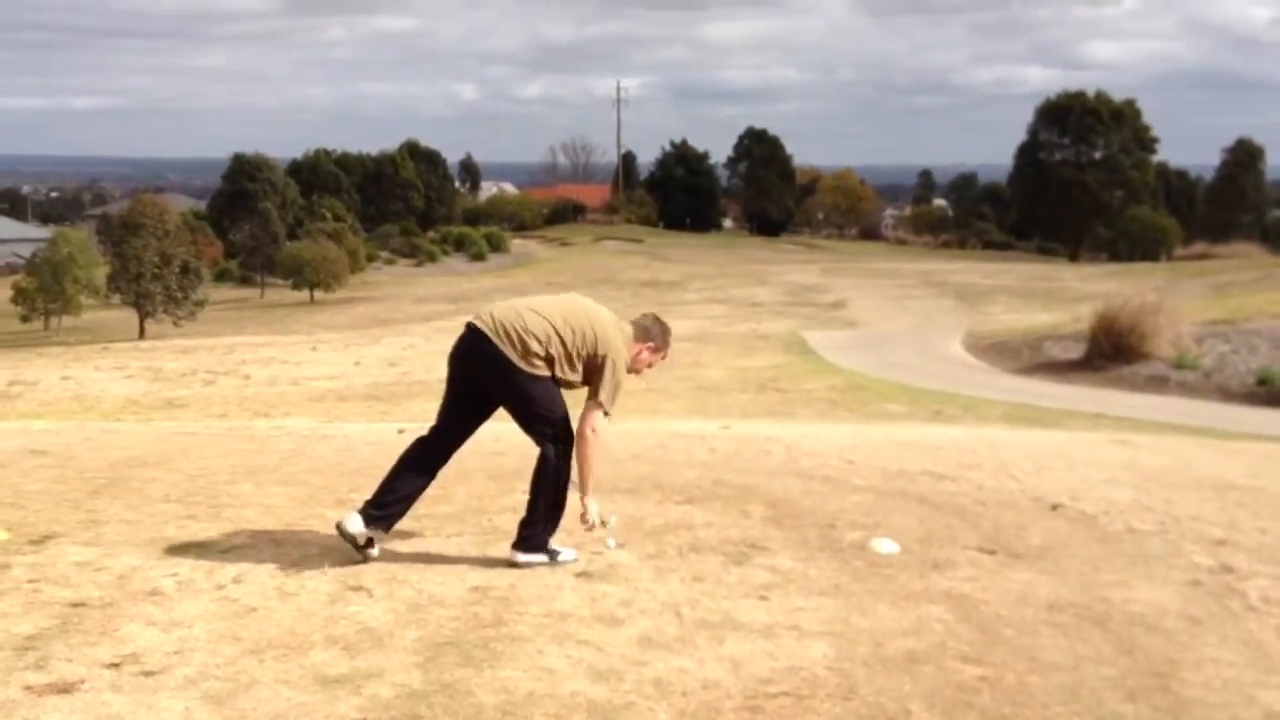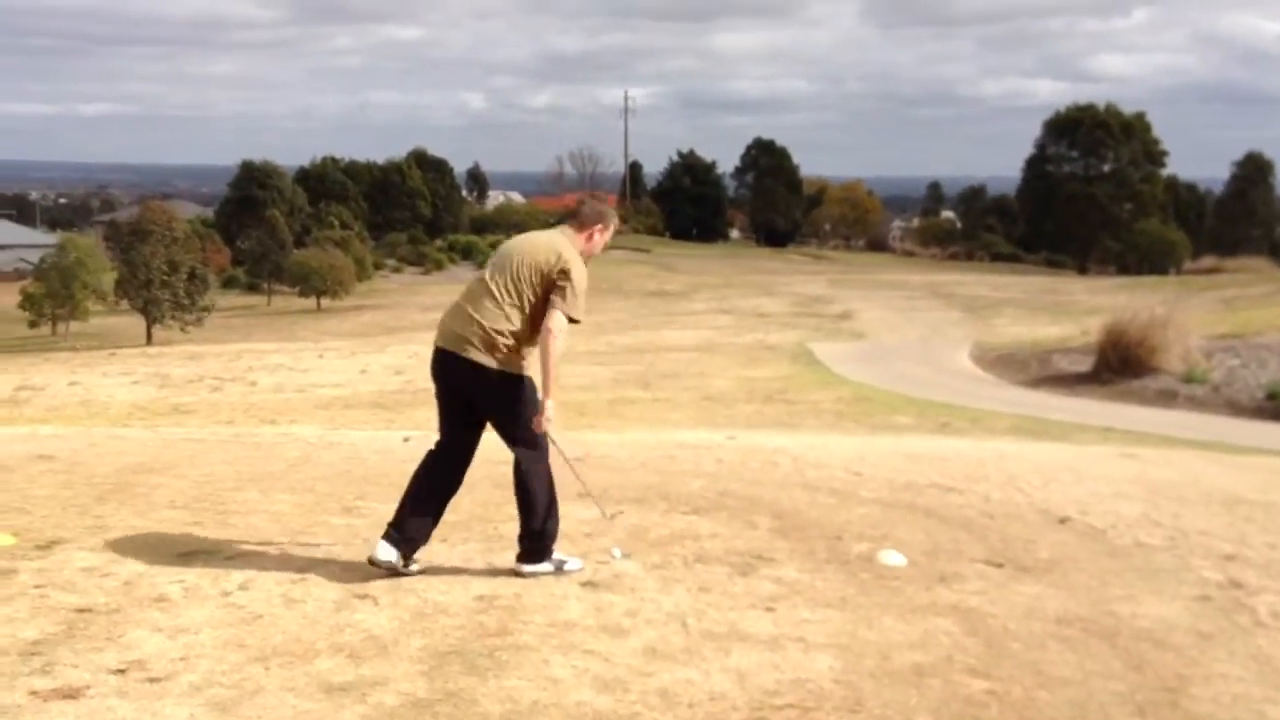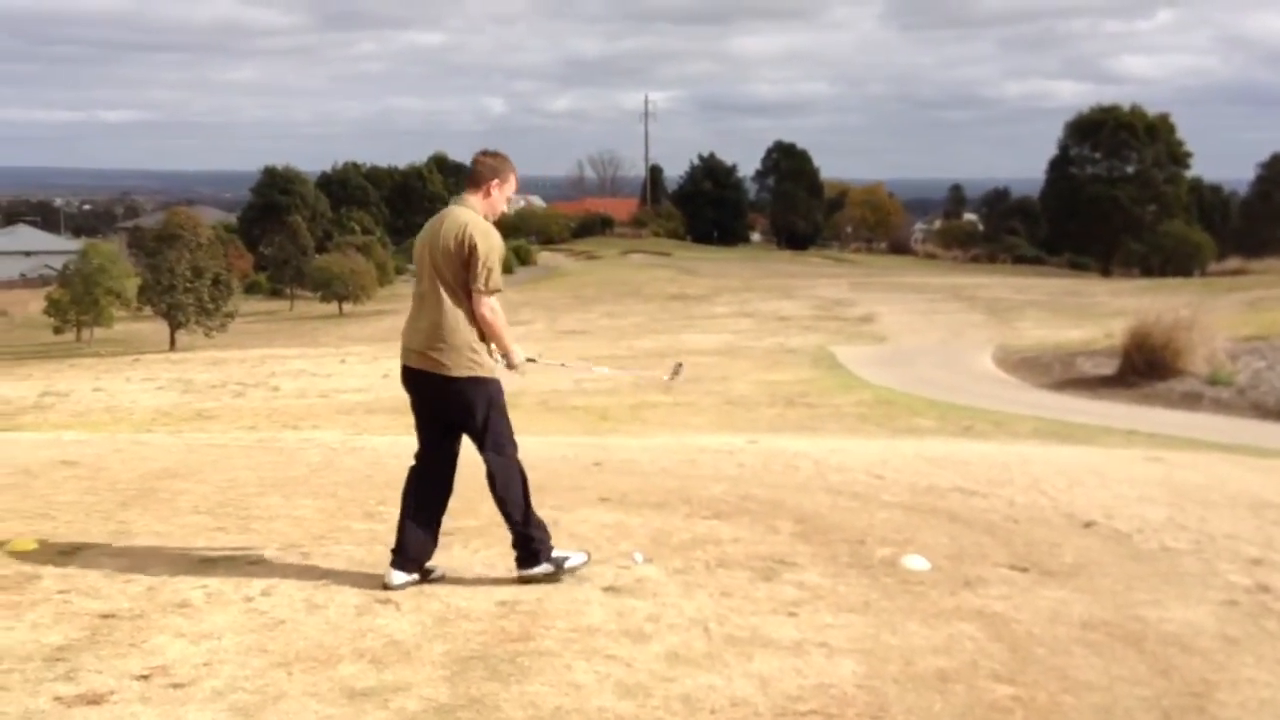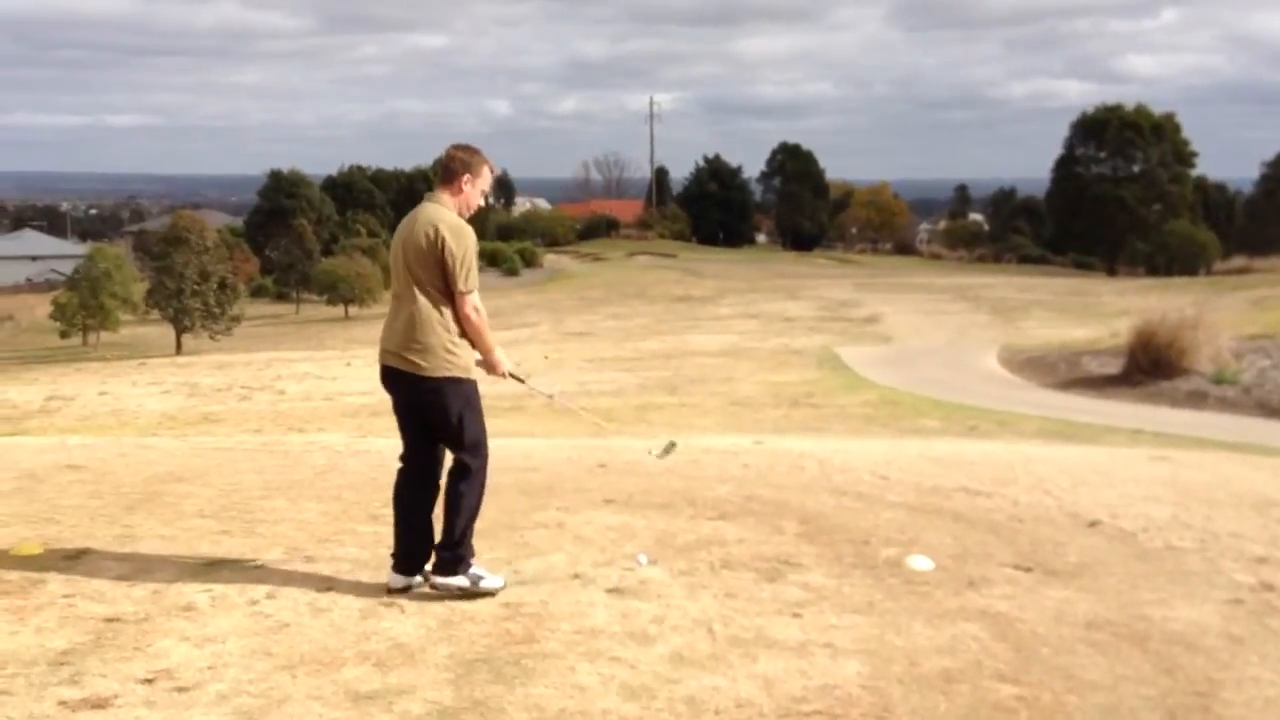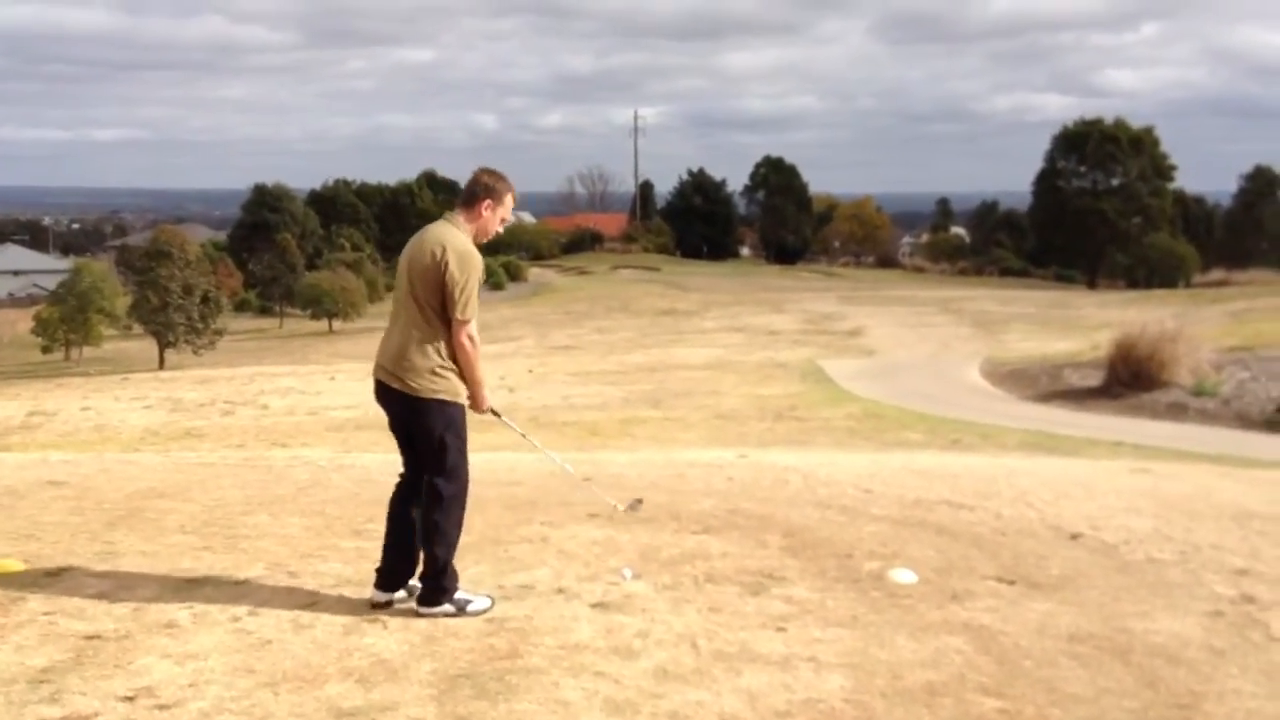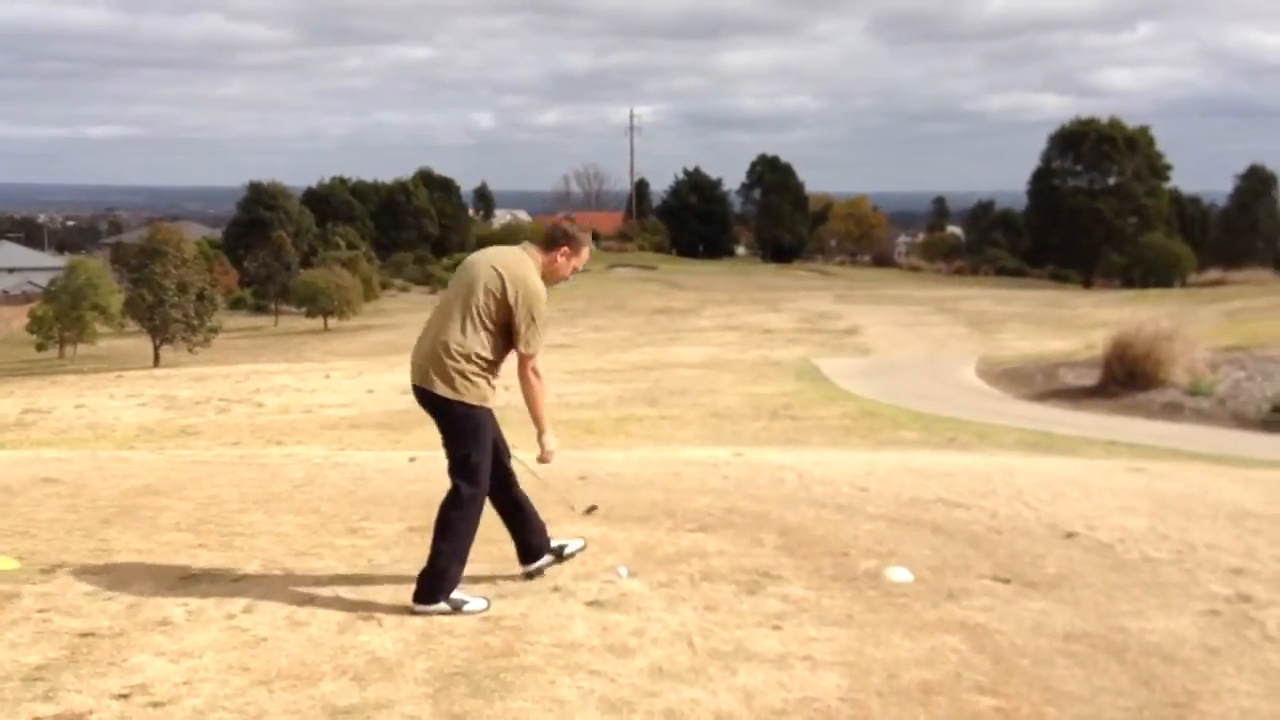
dt=0.4s
person 1, frame 1
left shoulder: (594, 318)
right shoulder: (616, 349)
right elbow: (589, 429)
right wrist: (587, 496)
left hip: (476, 336)
right hip: (515, 355)
left knee: (441, 438)
right knee: (558, 442)
left ankle: (367, 520)
right ankle: (533, 546)
person 1, frame 2
left shoulder: (523, 242)
right shoulder: (570, 266)
right elbow: (553, 331)
right wrist: (547, 397)
left hip: (449, 349)
right hip: (492, 361)
left knee: (450, 452)
right knee: (532, 451)
left ankle: (395, 545)
right ankle: (537, 554)
person 1, frame 3
left shoulder: (431, 228)
right shoulder: (482, 233)
right elbow: (484, 308)
left wrist: (492, 347)
right wrist: (509, 350)
left hip: (418, 362)
right hip: (463, 367)
left knee: (432, 462)
right knee: (502, 457)
left ankle: (406, 563)
right ankle: (533, 554)
person 1, frame 4
left shoulder: (409, 224)
right shoulder: (455, 229)
right elbow: (468, 308)
left wrist: (473, 350)
right wrist: (492, 355)
left hip: (398, 361)
right hip: (441, 367)
left knee: (418, 464)
right knee: (471, 460)
left ankle: (408, 566)
right ankle: (452, 564)
person 1, frame 5
left shoulder: (425, 237)
right shoulder: (463, 253)
right elbow: (464, 336)
left wrist: (463, 384)
right wrist: (480, 392)
left hip: (392, 375)
right hip: (430, 385)
left knee: (416, 481)
right knee: (447, 486)
left ankle: (392, 580)
right ankle: (437, 593)
person 1, frame 6
left shoulder: (492, 257)
right shoulder: (529, 287)
right elbow: (529, 370)
right wrist: (544, 433)
left hip: (431, 373)
right hip: (457, 385)
left knee: (497, 467)
right knee: (470, 486)
left ankle: (536, 549)
right ankle: (434, 593)
